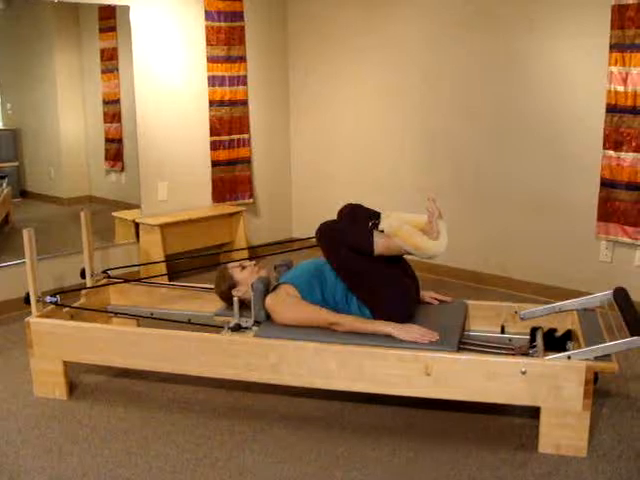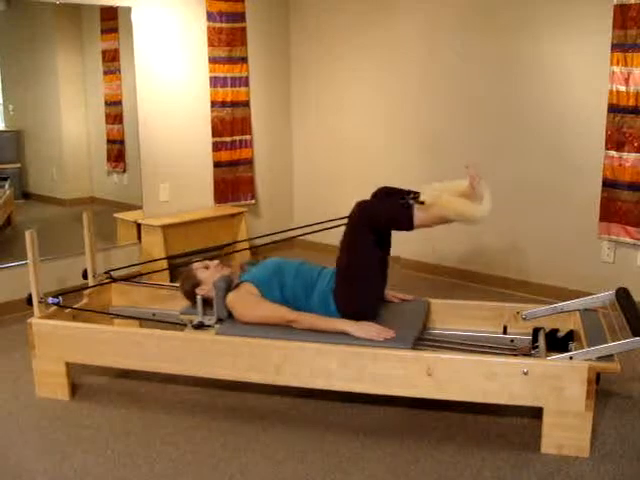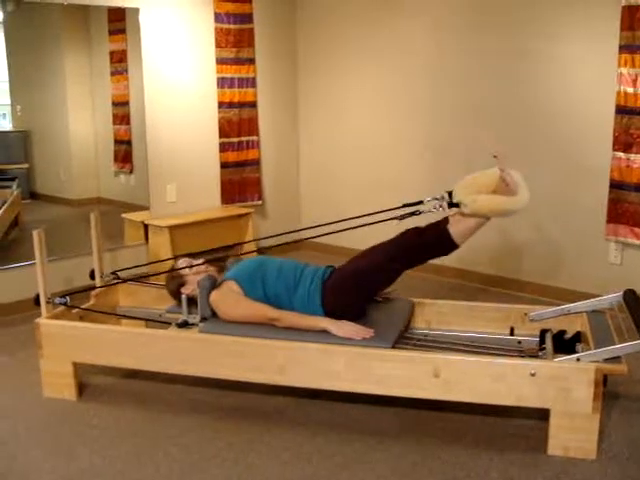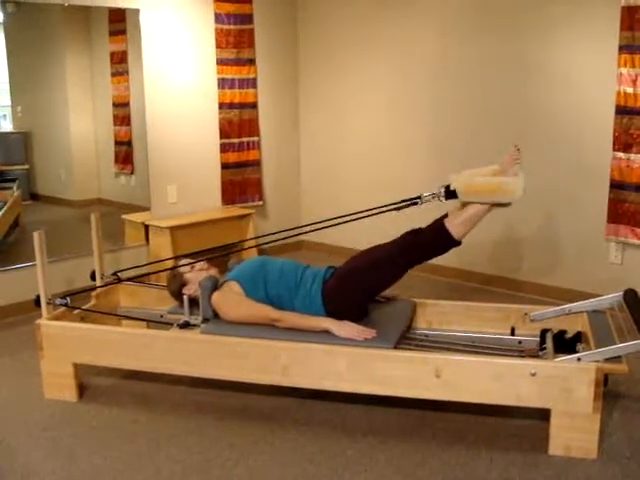
dt=0.7s
person 1, frame 1
left shoulder: (289, 280)
right shoulder: (276, 303)
right elbow: (333, 321)
left wrist: (415, 293)
right wrist: (393, 328)
right hip: (389, 305)
left knee: (349, 213)
right knee: (328, 232)
left ankle: (420, 234)
right ankle: (415, 243)
person 1, frame 2
left shoulder: (252, 276)
right shoulder: (237, 300)
right elbow: (293, 318)
left wrist: (378, 290)
right wrist: (351, 326)
left hip: (336, 284)
right hip: (348, 303)
left knee: (383, 197)
right knee: (365, 211)
left ankle: (454, 202)
right ankle: (455, 210)
person 1, frame 3
left shoulder: (237, 274)
right shoulder: (220, 299)
right elbow: (274, 316)
left wrist: (370, 287)
right wrist: (330, 324)
left hip: (331, 281)
right hip: (330, 300)
left knee: (413, 239)
right knee: (409, 246)
left ankle: (493, 199)
right ankle: (495, 202)
person 1, frame 4
left shoulder: (238, 277)
right shoulder: (222, 299)
right elbow: (276, 317)
right wrist: (332, 325)
left hip: (331, 281)
right hip: (332, 299)
left knee: (417, 242)
right knee: (410, 247)
